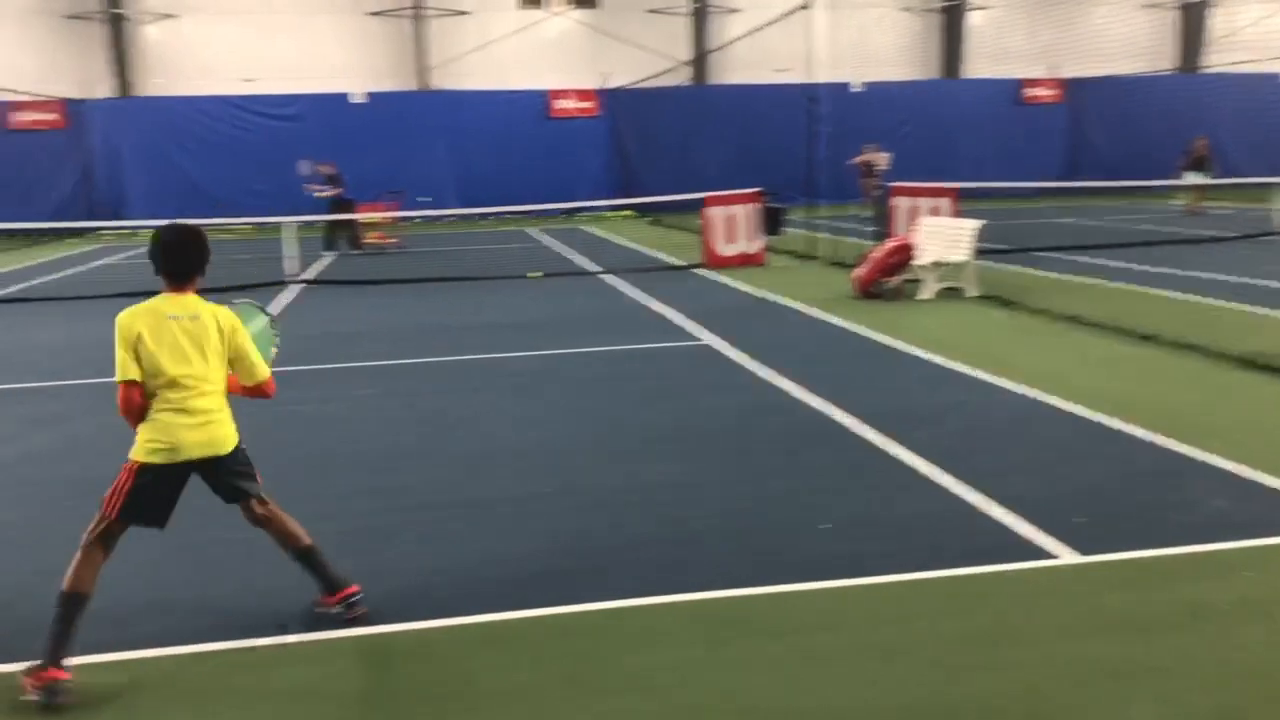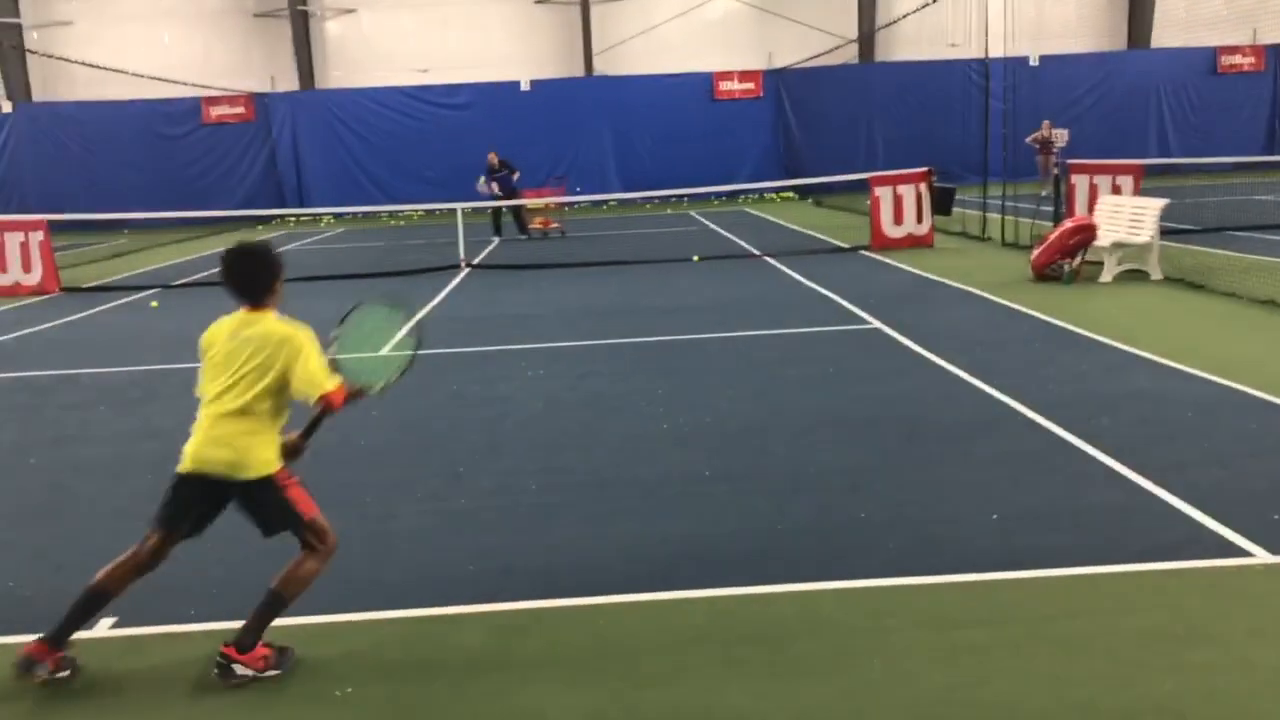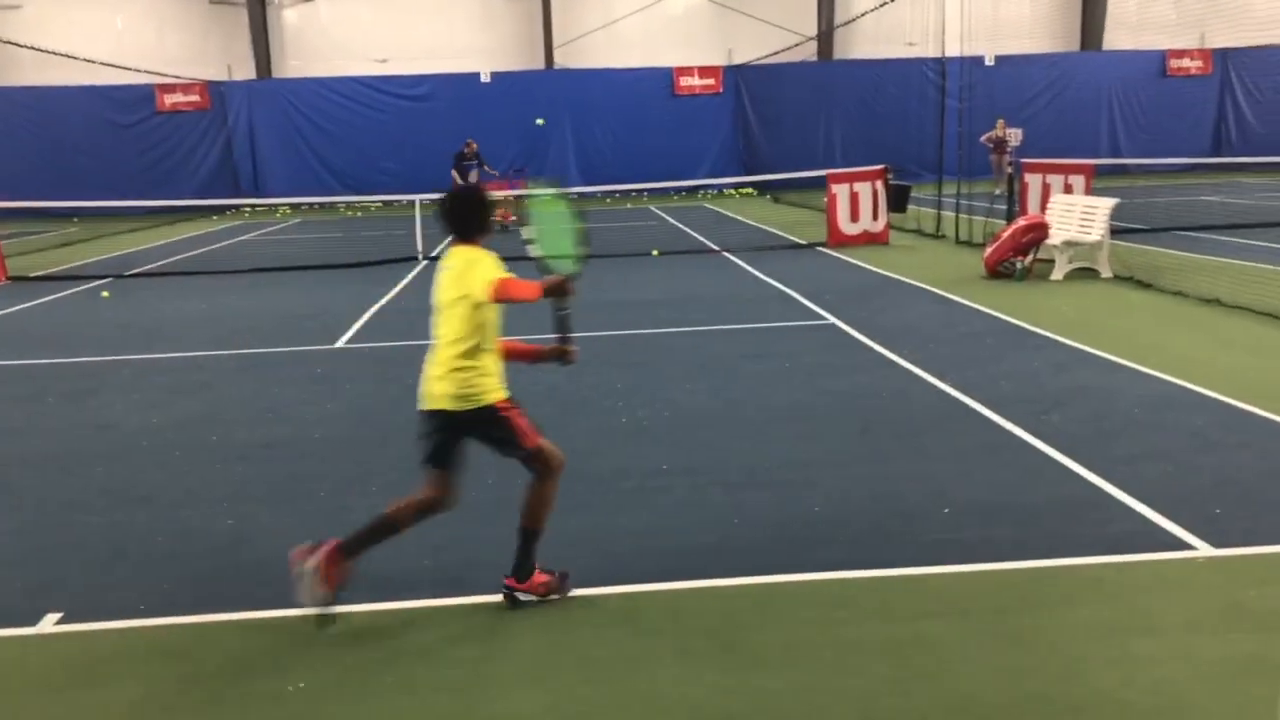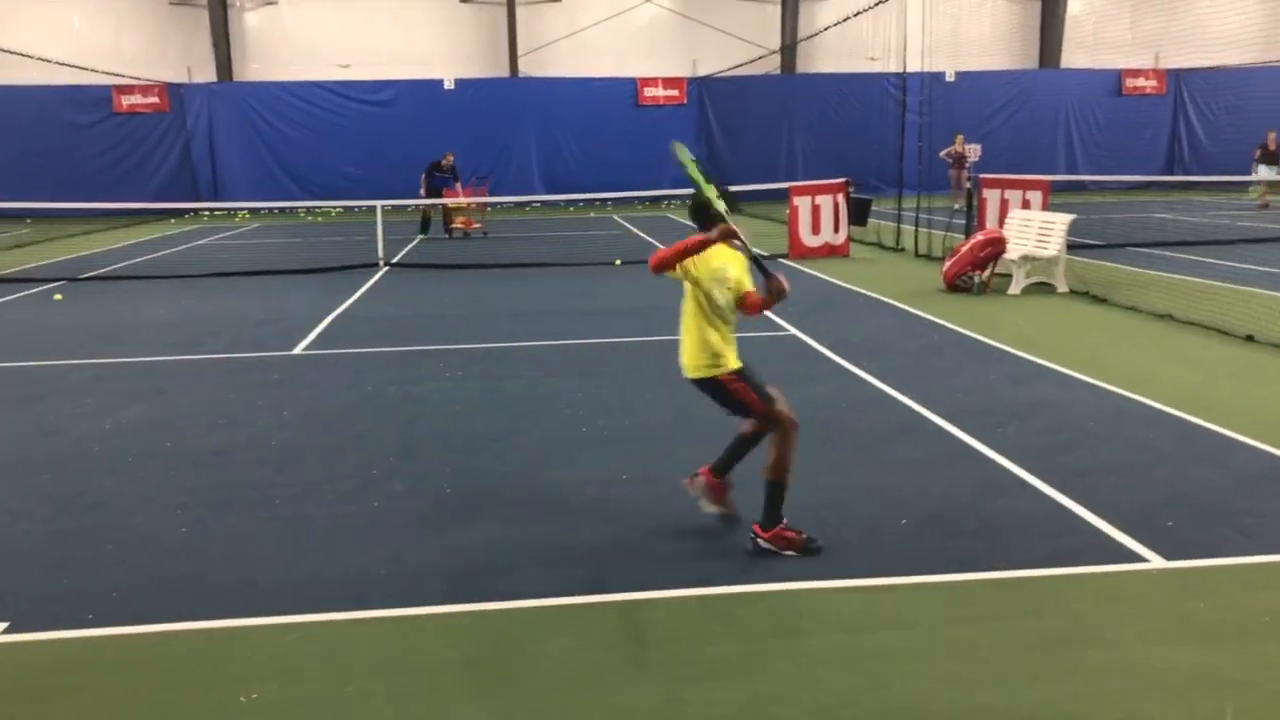
dt=0.5s
person 1, frame 1
left shoulder: (131, 320)
right shoulder: (222, 318)
left elbow: (129, 401)
right elbow: (261, 387)
left hip: (163, 446)
right hip: (219, 439)
left knee: (97, 542)
right knee: (263, 510)
left ankle: (51, 669)
right ankle: (339, 590)
person 1, frame 2
left shoulder: (213, 335)
right shoulder: (294, 336)
right elbow: (330, 401)
right wrist: (347, 391)
left hip: (200, 456)
right hip: (254, 463)
left knee: (149, 552)
right knee: (320, 546)
left ankle: (50, 647)
right ankle: (244, 649)
person 1, frame 3
left shoulder: (451, 266)
right shoulder: (480, 263)
right elbow: (504, 290)
left wrist: (546, 353)
right wrist: (545, 287)
left hip: (440, 392)
right hip: (477, 394)
left knee: (436, 496)
right knee: (549, 465)
left ankle: (332, 557)
right ankle: (523, 578)
person 1, frame 4
left shoulder: (734, 257)
right shoulder: (696, 254)
left elbow: (753, 305)
right elbow: (656, 263)
left wrist: (775, 292)
right wrist: (703, 240)
left hip: (725, 359)
right hip: (712, 364)
left knee: (769, 412)
right knee: (785, 423)
left ankle: (711, 477)
right ankle: (769, 529)
